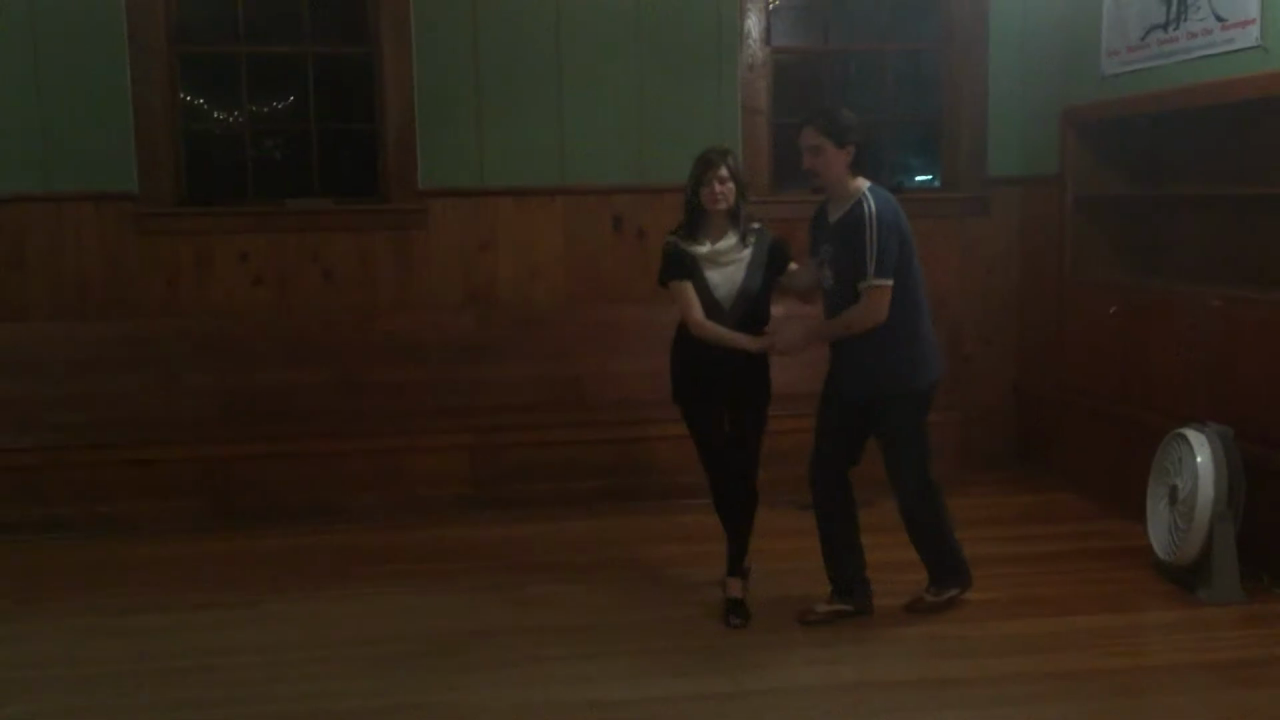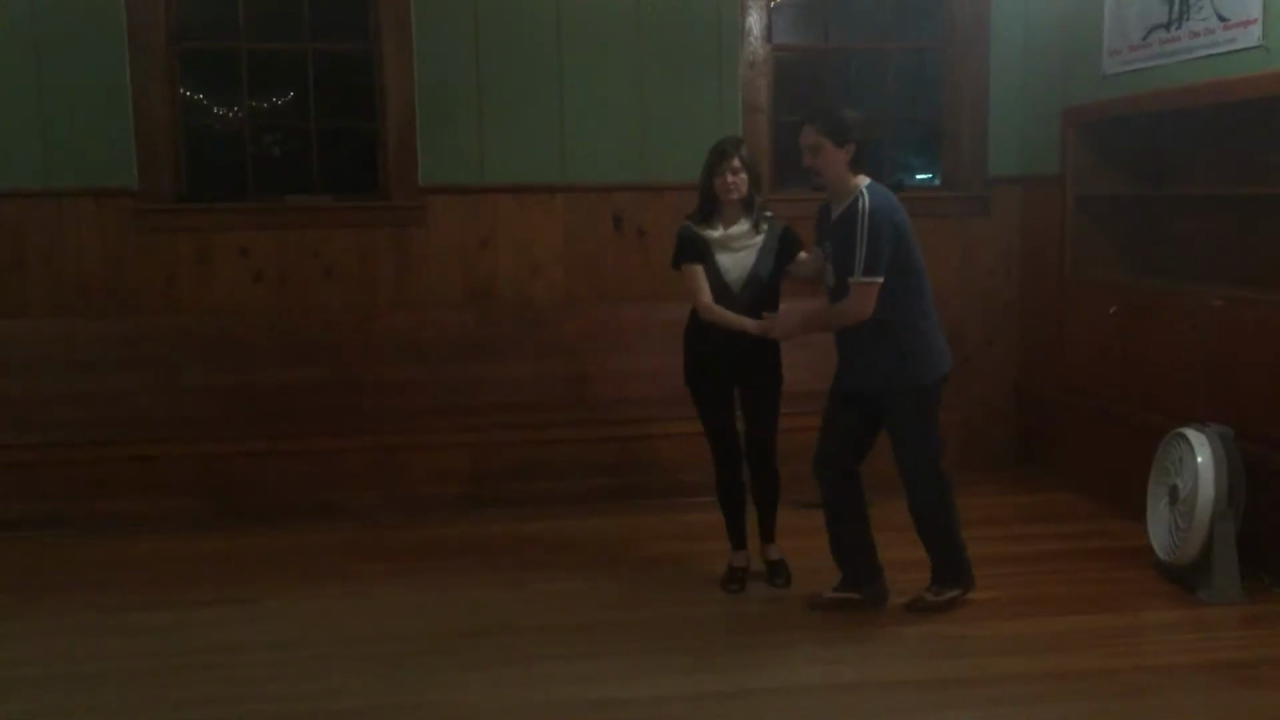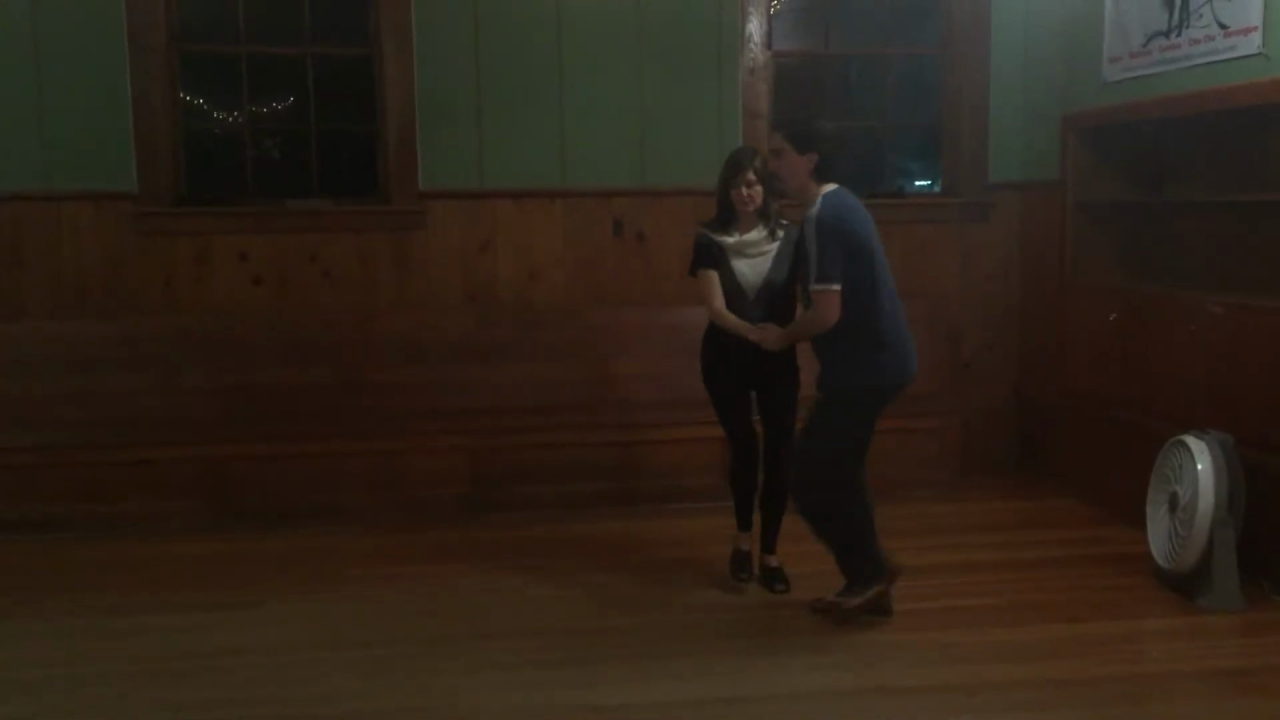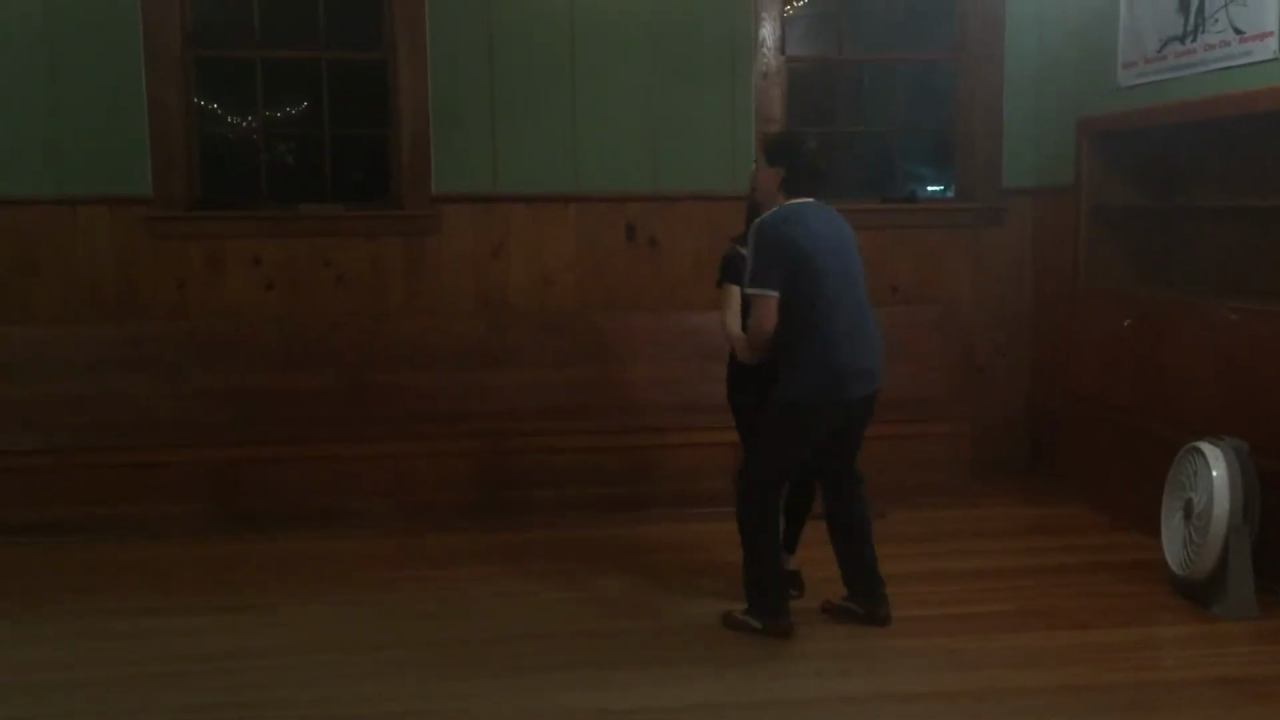
dt=0.3s
person 1, frame 1
left shoulder: (873, 212)
right shoulder: (824, 215)
left elbow: (874, 310)
left wrist: (805, 335)
left hip: (900, 373)
right hip: (850, 371)
left knee: (910, 479)
right knee: (826, 474)
left ankle: (950, 575)
right ankle: (849, 590)
person 1, frame 2
left shoulder: (870, 210)
right shoulder: (834, 210)
left elbow: (861, 305)
left wrist: (800, 323)
left hip: (906, 366)
right hip: (862, 368)
left knee: (921, 475)
right knee: (831, 466)
left ankle: (954, 576)
right ankle: (862, 578)
person 1, frame 3
left shoulder: (821, 218)
right shoulder: (837, 206)
left elbow: (826, 314)
left wrist: (782, 336)
left hip: (867, 368)
right hip: (869, 363)
left knee: (808, 474)
right knee: (838, 472)
left ankle: (870, 573)
right ankle: (866, 584)
person 1, frame 4
left shoulder: (772, 228)
right shoulder: (835, 222)
left elbow: (765, 322)
left wrist: (752, 349)
left hip: (810, 384)
right hip: (862, 378)
left knee: (758, 487)
right knee: (841, 480)
left ankle: (768, 609)
right ankle: (869, 596)
person 2, frame 1
left shoulder: (763, 244)
right shoulder: (679, 250)
right elbow: (696, 322)
right wrist: (753, 342)
left hip: (749, 374)
right hip: (697, 373)
left knee: (743, 470)
right knee: (717, 469)
left ankle: (735, 579)
right ankle: (739, 556)
person 2, frame 2
left shoulder: (774, 232)
right shoulder: (693, 235)
left elbow: (813, 271)
right elbow: (704, 305)
right wrist: (753, 325)
left hip: (761, 357)
right hip: (709, 357)
left knee: (762, 450)
right knee: (726, 453)
left ankle: (770, 545)
right ankle: (738, 553)
person 2, frame 3
left shoulder: (789, 239)
right shoulder: (709, 242)
right elbow: (716, 309)
right wrist: (754, 333)
left hip: (779, 361)
right hip: (727, 359)
left knee: (779, 453)
right knee: (744, 447)
left ankle: (770, 553)
right ankle: (743, 537)
person 2, frame 4
right shoulder: (738, 257)
right elbow: (730, 321)
right wrist: (744, 346)
right hip: (752, 374)
left ankle: (788, 555)
right ankle: (774, 555)
